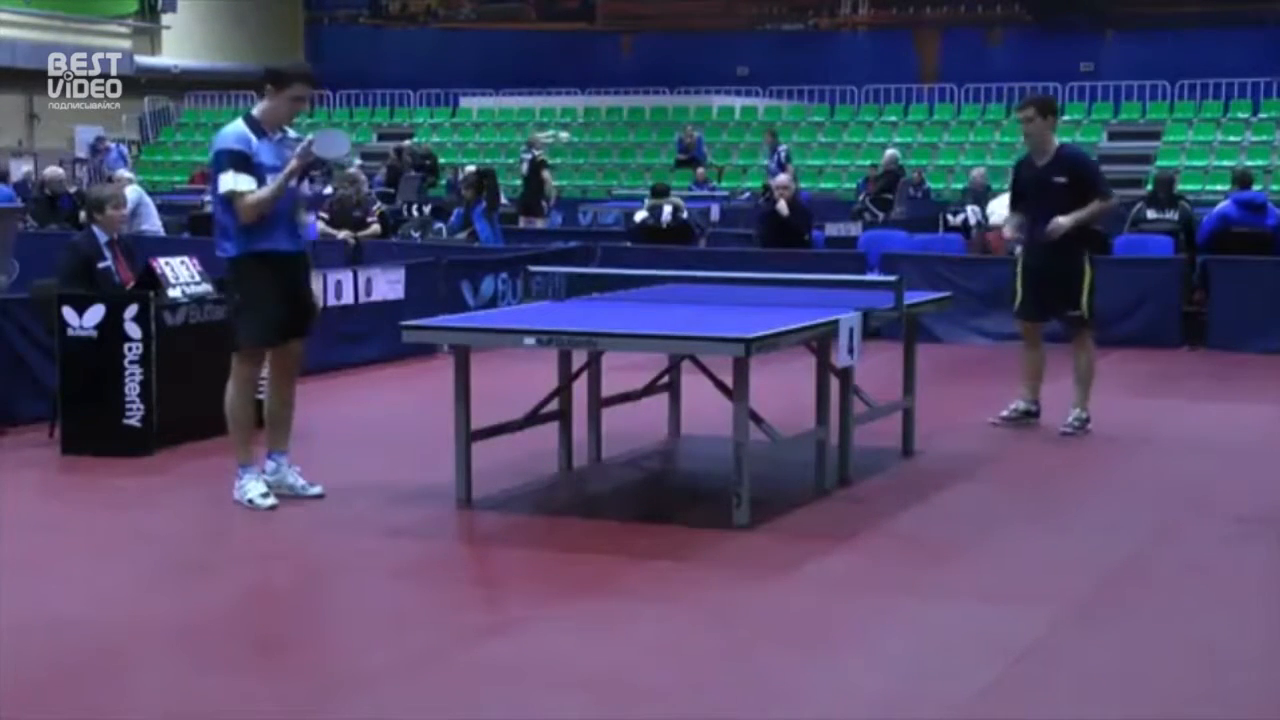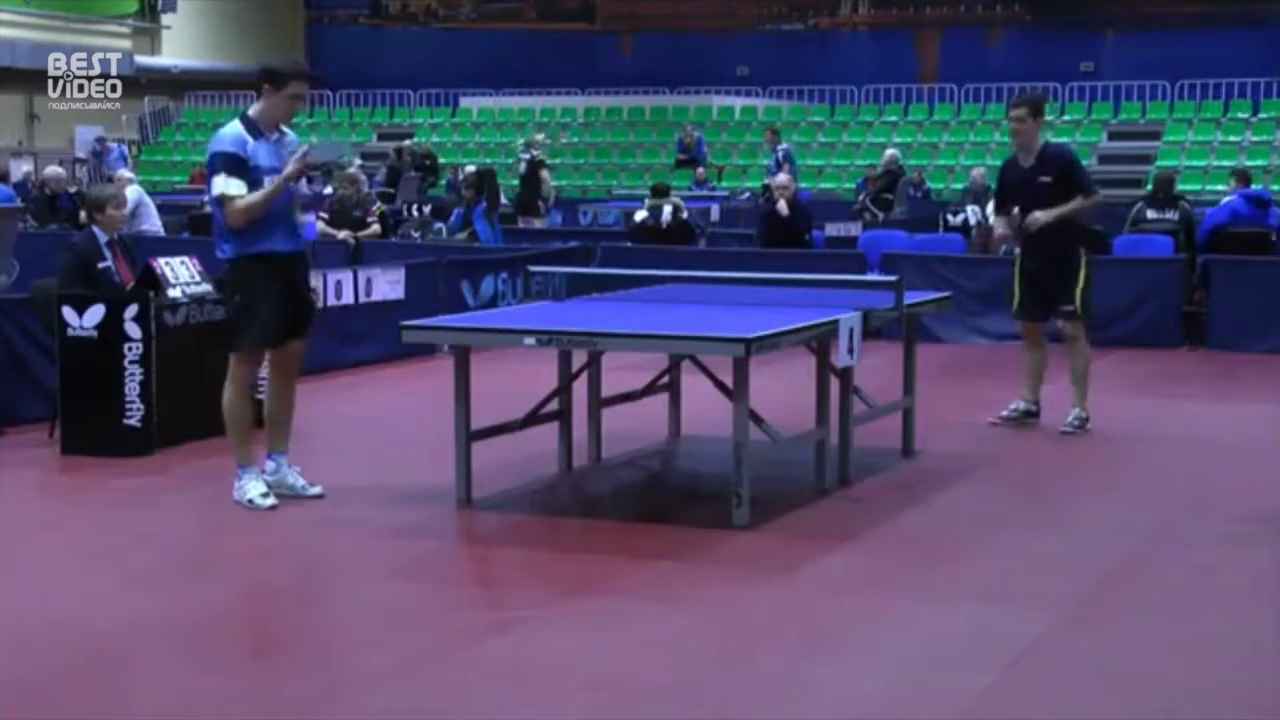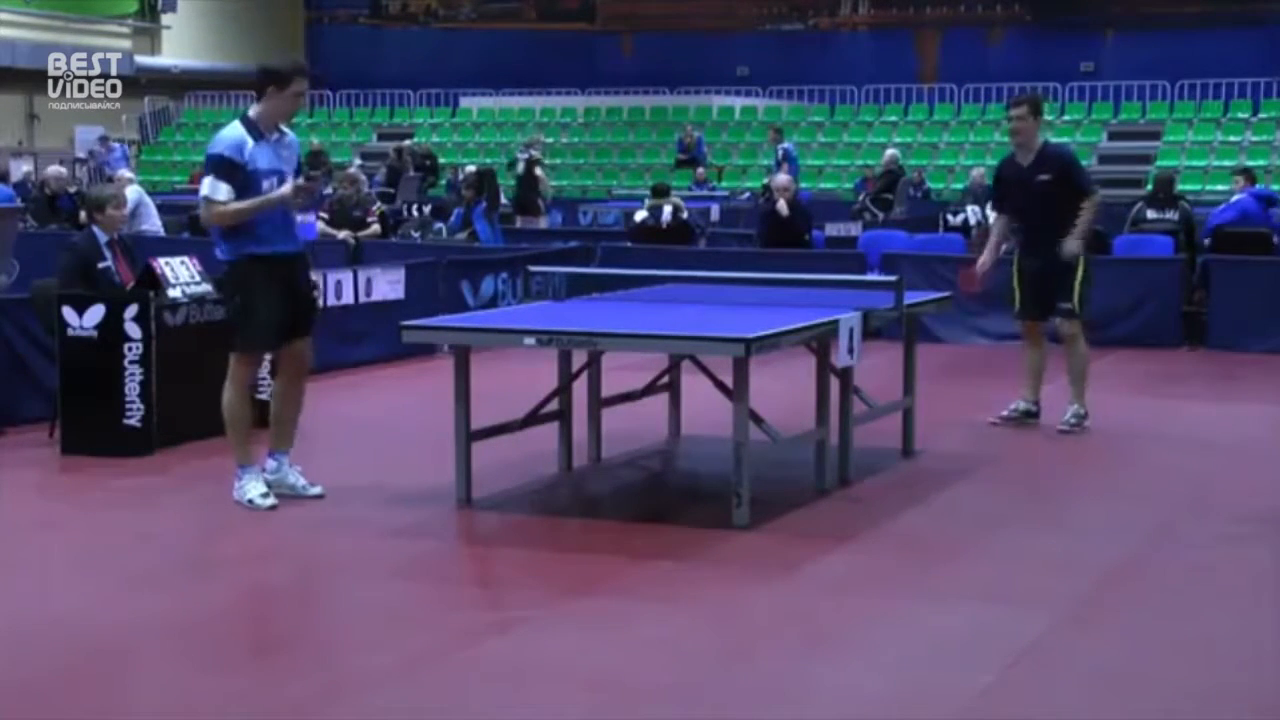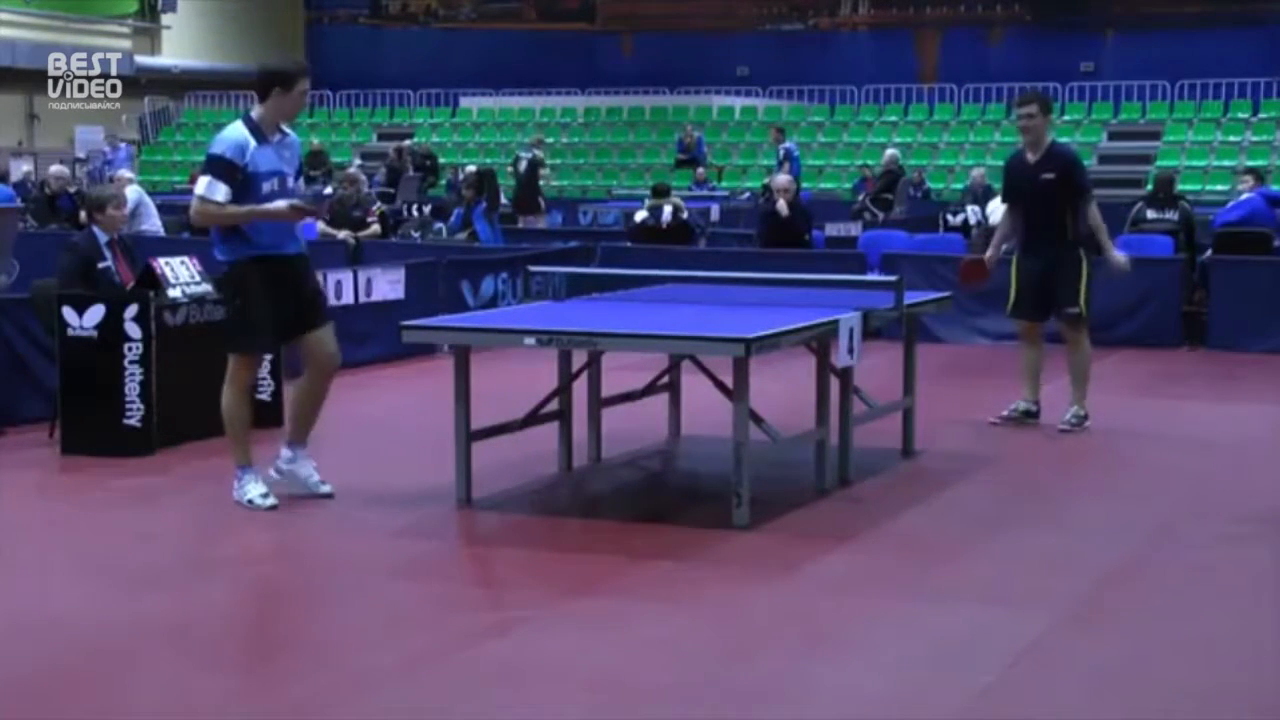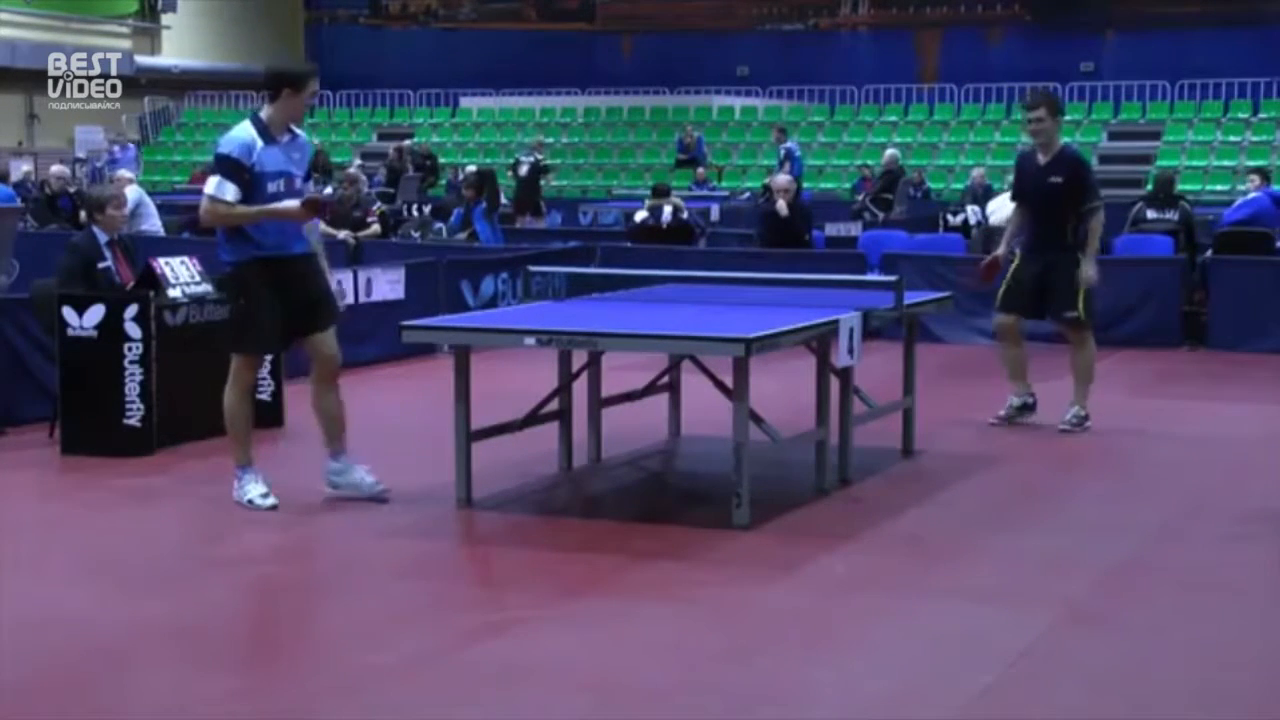
dt=0.2s
person 1, frame 1
left shoulder: (292, 140)
right shoulder: (234, 140)
right elbow: (247, 210)
left wrist: (307, 269)
right wrist: (290, 171)
left hip: (290, 262)
right hip: (252, 266)
left knee: (287, 367)
right knee: (248, 368)
left ankle: (278, 465)
right ankle: (246, 474)
person 1, frame 2
left shoulder: (288, 139)
right shoulder: (230, 142)
right elbow: (236, 214)
left wrist: (304, 264)
right wrist: (285, 178)
left hip: (290, 263)
right hip: (251, 267)
left knee: (287, 367)
right knee: (245, 370)
left ankle: (278, 465)
right ankle: (245, 474)
person 1, frame 3
left shoulder: (290, 141)
right shoulder: (230, 144)
right elbow: (212, 216)
right wrist: (274, 198)
left hip: (290, 263)
right hip: (250, 268)
left knee: (297, 366)
right knee: (244, 371)
left ankle: (279, 464)
right ankle: (245, 474)
person 1, frame 4
left shoulder: (291, 142)
right shoulder: (231, 144)
right elbow: (200, 212)
right wrist: (267, 211)
left hip: (292, 262)
right hip: (249, 269)
left knee: (325, 359)
right knee: (243, 372)
left ankle: (293, 455)
right ankle: (245, 475)
person 1, frame 5
left shoulder: (301, 143)
right shoulder: (238, 144)
right elbow: (210, 212)
left wrist: (321, 263)
right wrist: (276, 210)
left hip: (297, 263)
right hip: (254, 270)
left knee: (329, 362)
right knee: (245, 373)
left ankle: (340, 466)
right ankle: (244, 475)
person 2, frame 1
left shoulder: (1077, 160)
right shoulder: (1023, 166)
left elbow: (1106, 201)
left wrist: (1072, 219)
right wrist: (1010, 229)
left hip: (1071, 259)
right hip: (1034, 258)
left knee: (1080, 333)
right knee: (1029, 331)
left ankle: (1081, 410)
right ankle: (1029, 403)
person 2, frame 2
left shoulder: (1061, 157)
right shoulder: (1008, 168)
left elbow: (1091, 198)
right elbow: (1002, 212)
left wrist: (1052, 214)
right wrist: (1001, 228)
left hip: (1067, 256)
right hip: (1030, 257)
left knee: (1072, 330)
right knee: (1031, 330)
left ankle: (1079, 409)
right ankle: (1029, 403)
person 2, frame 3
left shoulder: (1061, 157)
right shoulder: (1006, 168)
left elbow: (1091, 200)
right elbow: (1003, 216)
left wrist: (1077, 237)
right wrist: (989, 253)
left hip: (1065, 257)
right hip: (1028, 257)
left knee: (1069, 329)
right knee: (1030, 329)
left ankle: (1078, 407)
right ankle: (1029, 403)
person 2, frame 4
left shoulder: (1065, 158)
right shoulder: (1013, 164)
left elbow: (1088, 206)
left wrist: (1109, 248)
right wrist: (994, 248)
left hip: (1066, 256)
right hip: (1028, 257)
left knee: (1073, 330)
right knee: (1028, 330)
left ankle: (1079, 408)
right ankle: (1029, 403)
person 2, frame 5
left shoulder: (1074, 162)
right shoulder: (1024, 161)
left elbow: (1094, 213)
left wrist: (1090, 261)
right wrist: (1004, 244)
left hip: (1067, 259)
right hip: (1030, 257)
left knee: (1077, 332)
right knee: (1004, 323)
left ankle: (1079, 408)
right ankle: (1022, 397)
